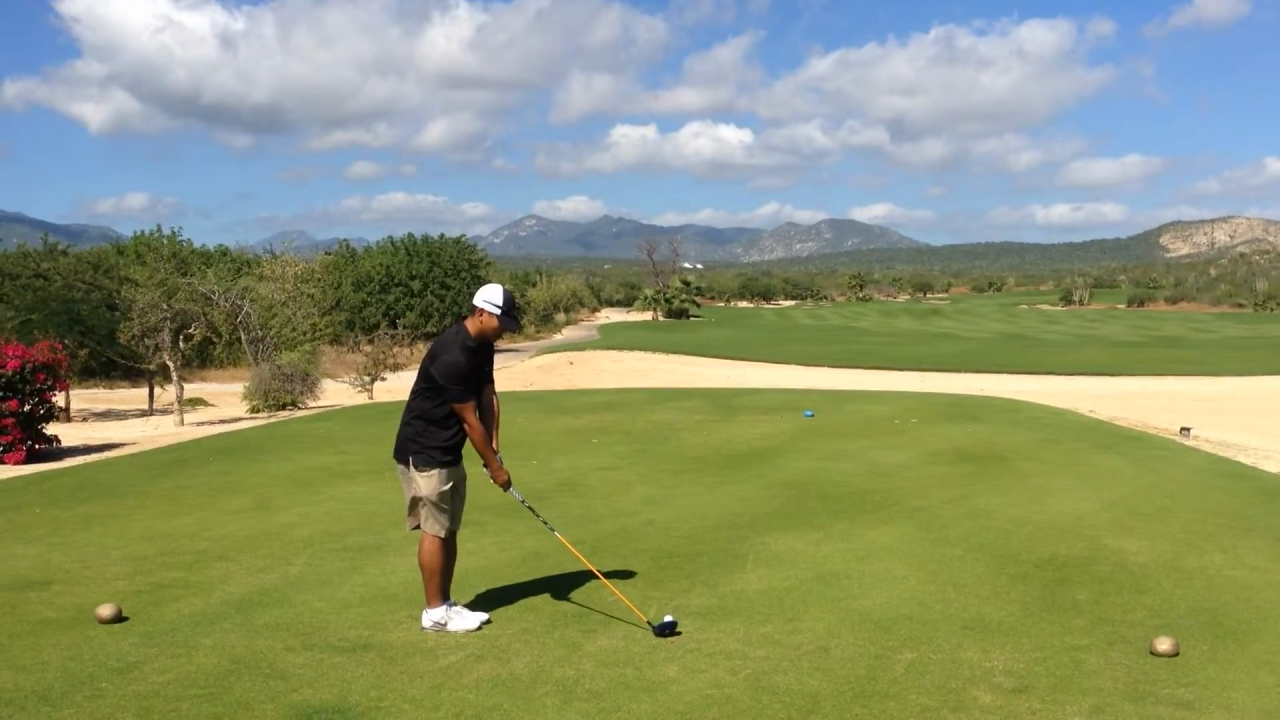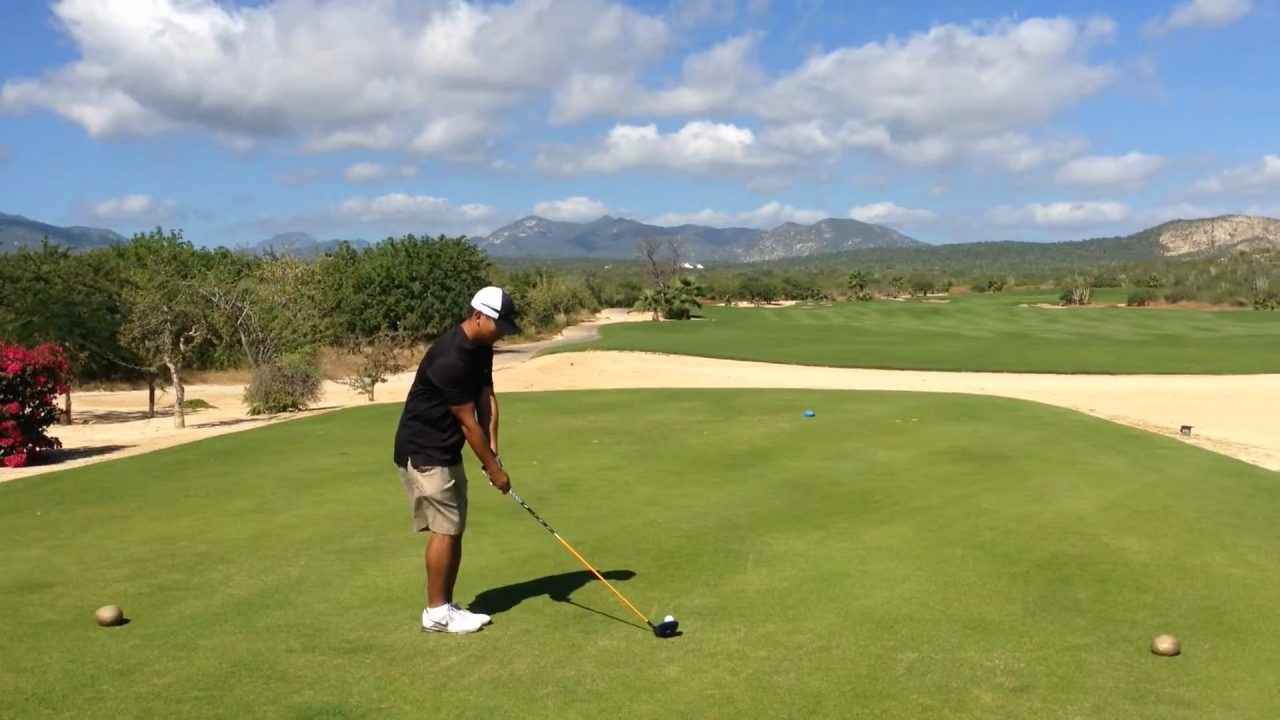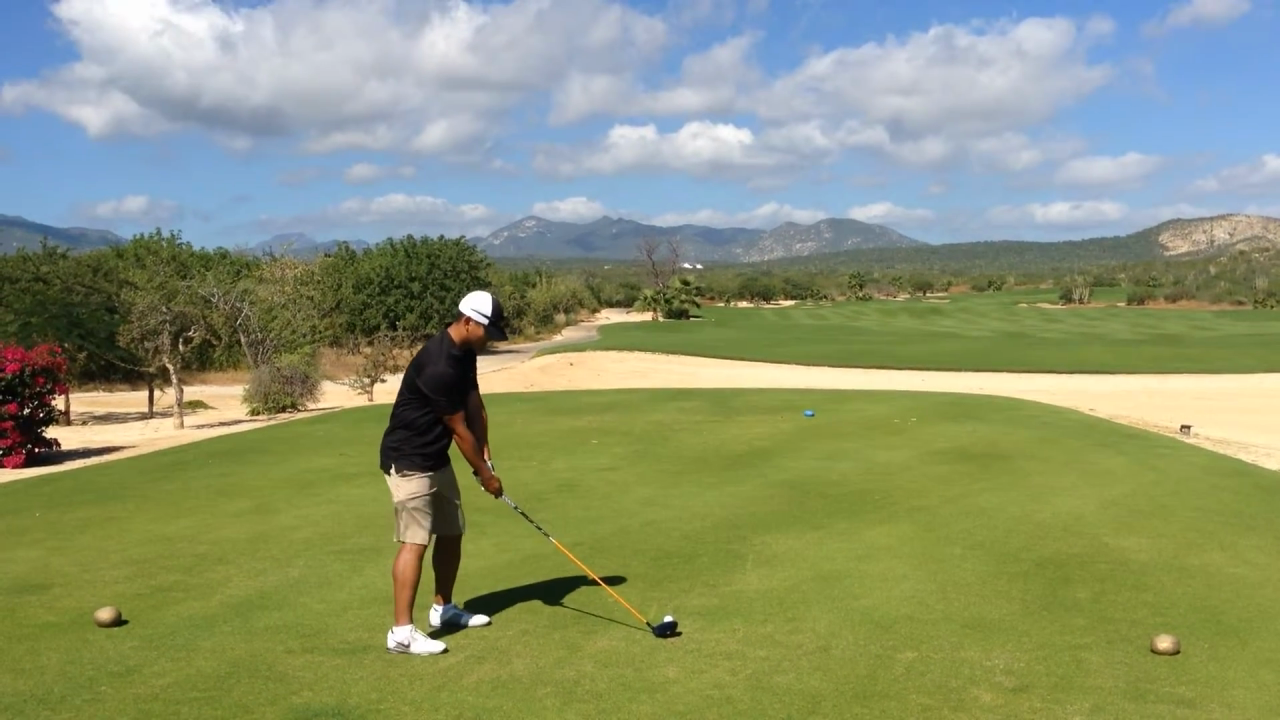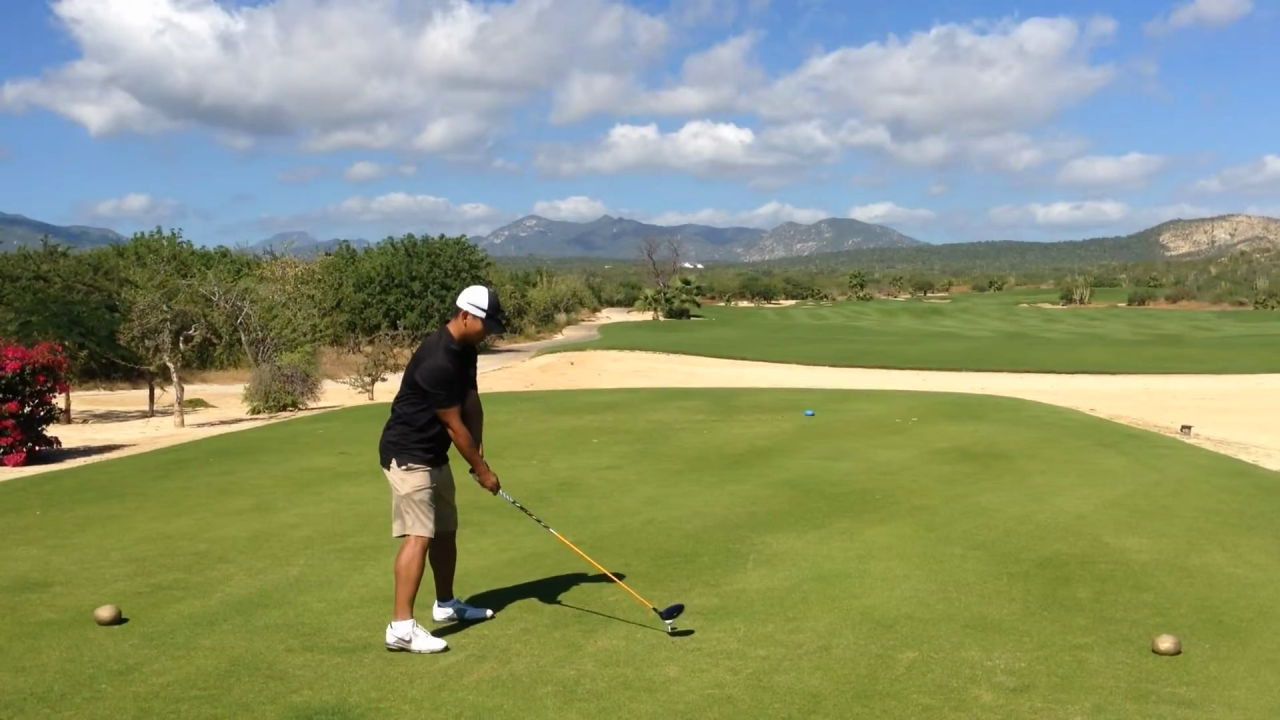
dt=0.5s
person 1, frame 1
left shoulder: (482, 346)
right shoulder: (452, 356)
left elbow: (488, 398)
right elbow: (469, 419)
left wrist: (495, 452)
right wrist: (494, 466)
left hip: (448, 452)
right hip: (424, 452)
left knee: (449, 530)
right knee: (434, 530)
left ankle: (445, 604)
right ankle: (434, 612)
person 1, frame 2
left shoulder: (481, 349)
right shoulder: (449, 358)
left elbow: (487, 400)
right elbow: (468, 421)
left wrist: (493, 452)
right wrist: (492, 468)
left hip: (447, 451)
right hip: (421, 453)
left knee: (455, 529)
right knee: (444, 529)
left ankle: (446, 605)
right ankle: (435, 611)
person 1, frame 3
left shoulder: (465, 352)
right shoulder: (438, 365)
left elbow: (474, 404)
right elbow: (459, 429)
left wrist: (486, 457)
right wrist: (484, 474)
left hip: (436, 458)
right hip: (407, 460)
left knee: (452, 533)
right knee: (415, 541)
left ankle: (443, 608)
right ankle: (401, 631)
person 1, frame 4
left shoulder: (465, 350)
right shoulder: (436, 360)
left elbow: (472, 404)
right elbow: (454, 425)
left wrist: (479, 455)
right wrist: (482, 470)
left hip: (433, 454)
right hip: (407, 455)
left knee: (445, 531)
right knee: (418, 535)
left ankle: (446, 604)
right ankle: (401, 626)
